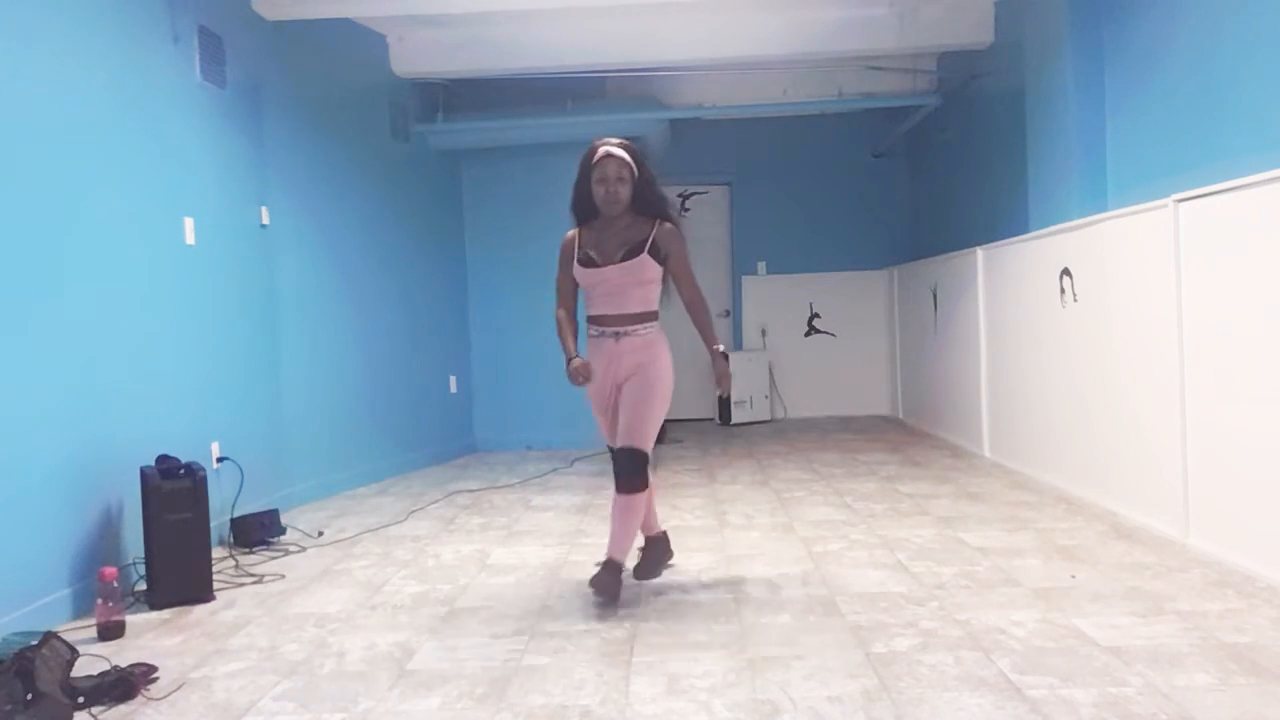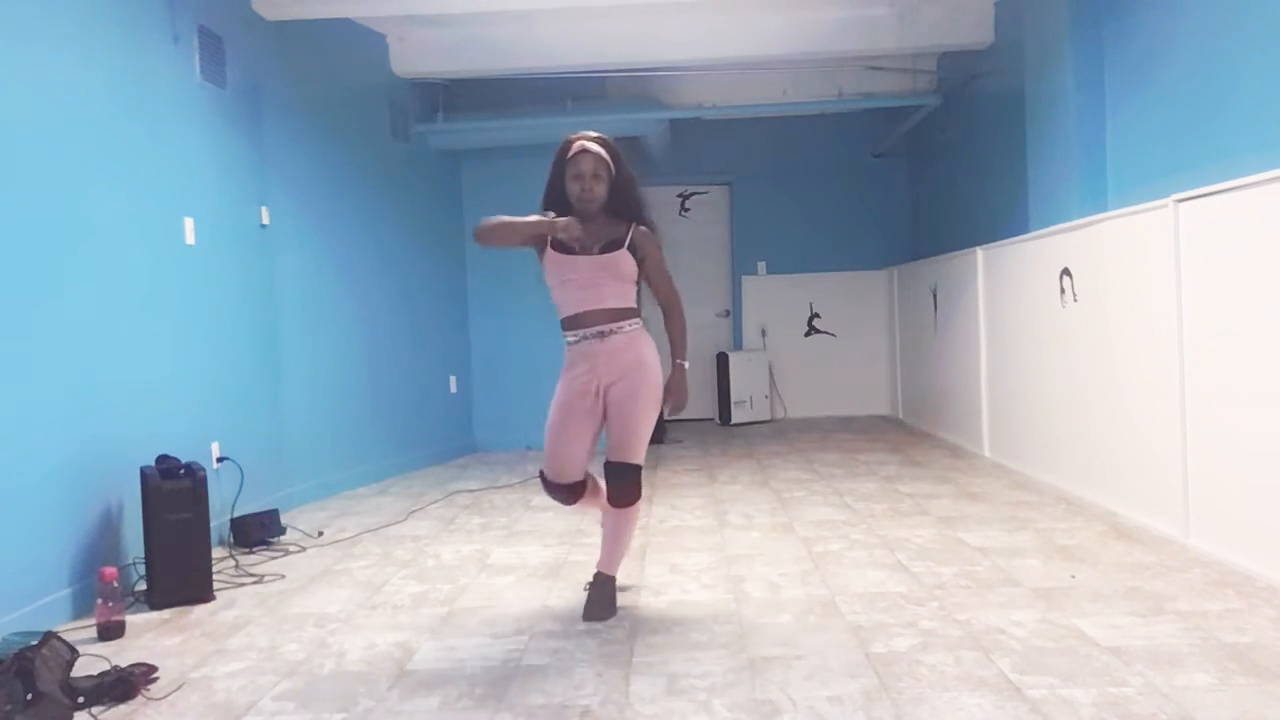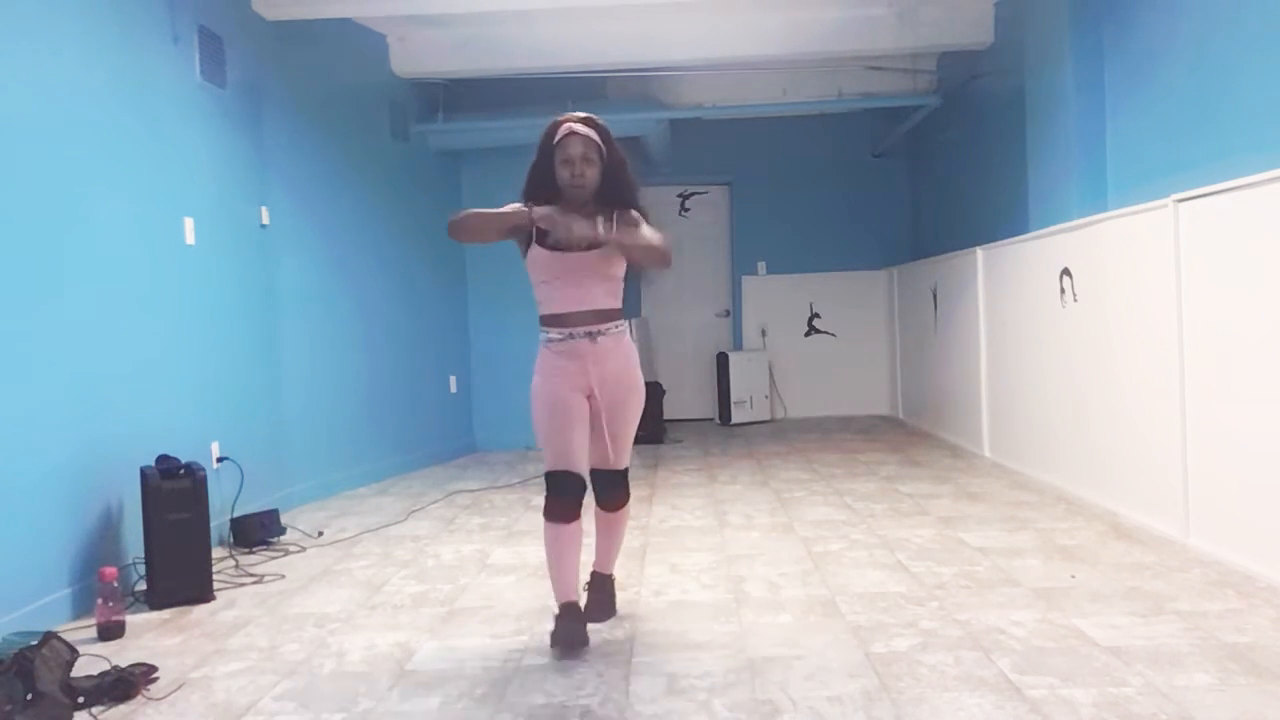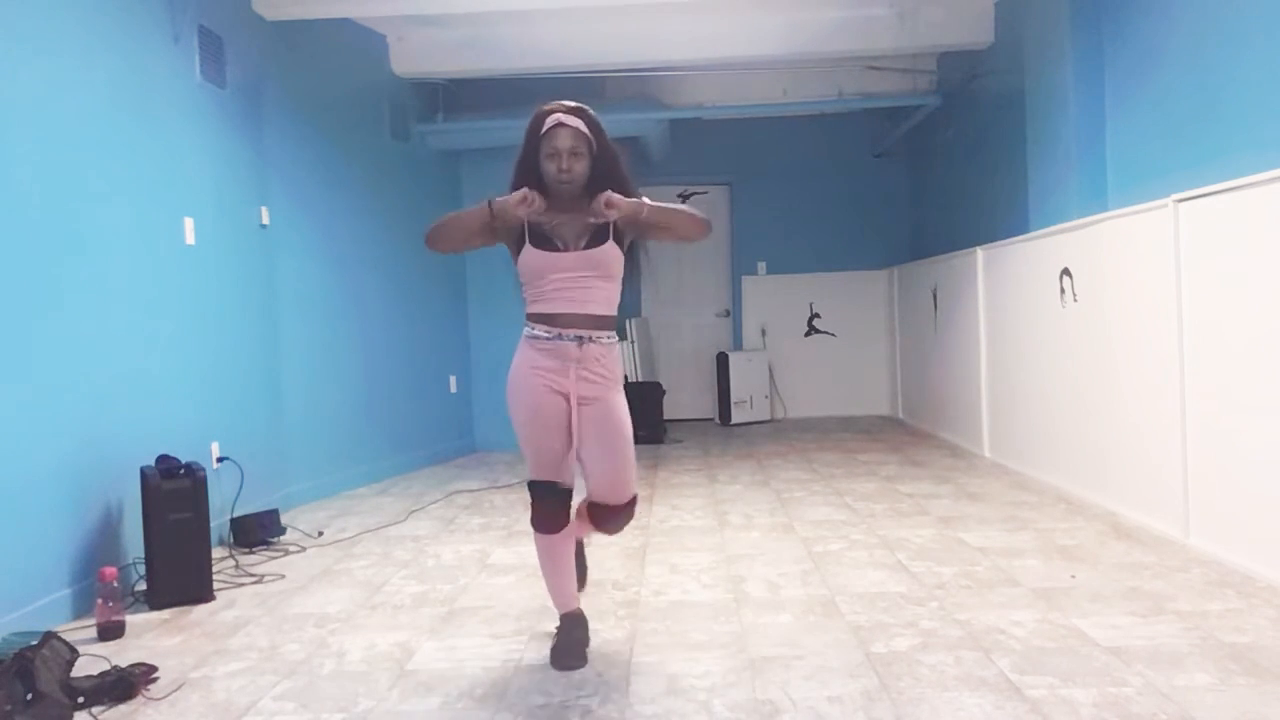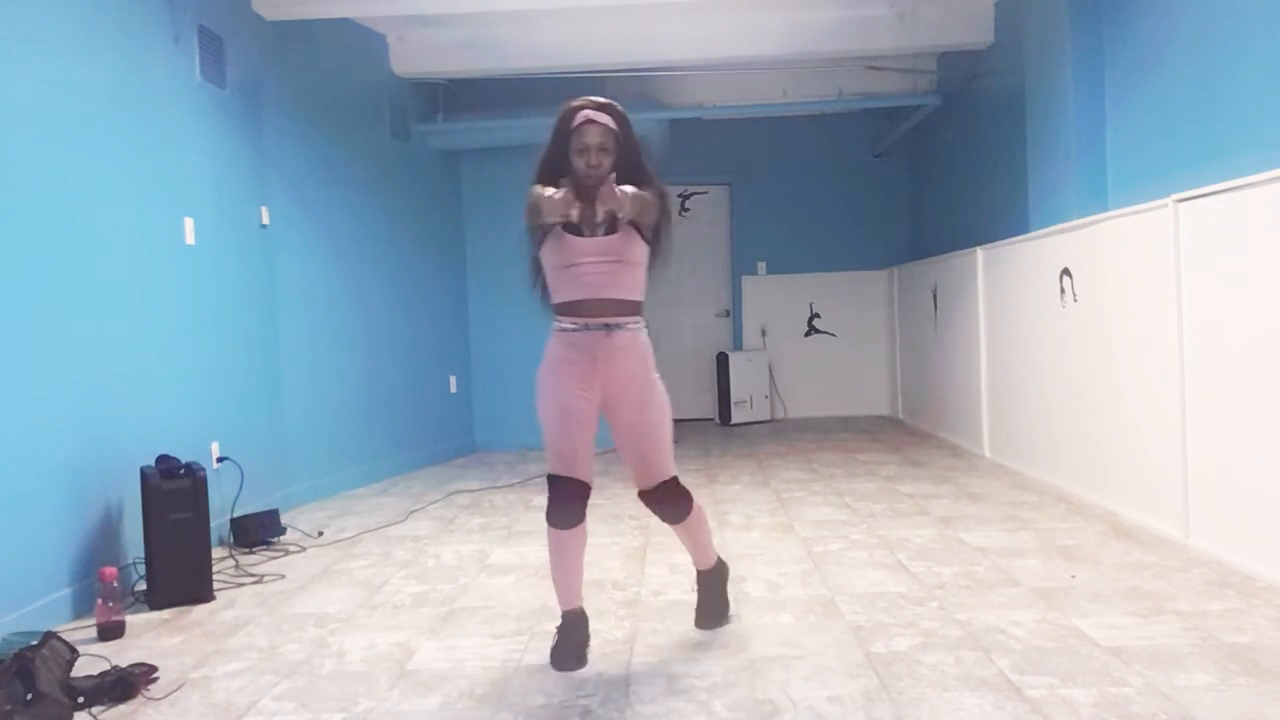
dt=0.4s
person 1, frame 1
left shoulder: (661, 233)
right shoulder: (574, 242)
left elbow: (691, 296)
right elbow: (564, 306)
left wrist: (716, 353)
right wrist: (571, 355)
left hip: (647, 353)
right hip: (598, 357)
left knee: (632, 457)
right knee: (623, 458)
left ankle: (612, 564)
right ankle: (656, 540)
person 1, frame 2
left shoulder: (636, 235)
right shoulder: (545, 232)
left elbow: (670, 302)
right elbow: (484, 232)
left wrist: (678, 368)
right wrist: (546, 226)
left hip: (631, 356)
right hip: (579, 361)
left knee: (624, 469)
right knee: (557, 476)
left ankle: (605, 578)
right ankle: (608, 506)
person 1, frame 3
left shoulder: (622, 218)
right shoulder: (529, 219)
left elbow: (661, 253)
right elbow: (458, 228)
left wrist: (600, 235)
right wrist: (531, 217)
left hip: (615, 356)
right hip: (557, 361)
left knee: (611, 477)
right knee: (564, 481)
left ankle: (603, 577)
right ankle: (568, 608)
person 1, frame 4
left shoulder: (619, 217)
right shoulder: (520, 218)
left elbow: (699, 227)
right elbow: (437, 240)
left wrist: (634, 207)
right wrist: (496, 209)
left hip: (600, 364)
right hip: (537, 363)
left knee: (616, 502)
right knee: (547, 492)
left ankle: (573, 535)
right ankle: (570, 618)
person 1, frame 5
left shoulder: (640, 201)
right shoulder: (550, 200)
left elbow: (645, 207)
right elbow: (542, 206)
left wrist: (620, 200)
right wrist: (556, 206)
left hip: (630, 352)
right hip: (567, 356)
left knee: (657, 484)
right knee: (566, 489)
left ankle: (711, 570)
right ankle: (572, 617)
